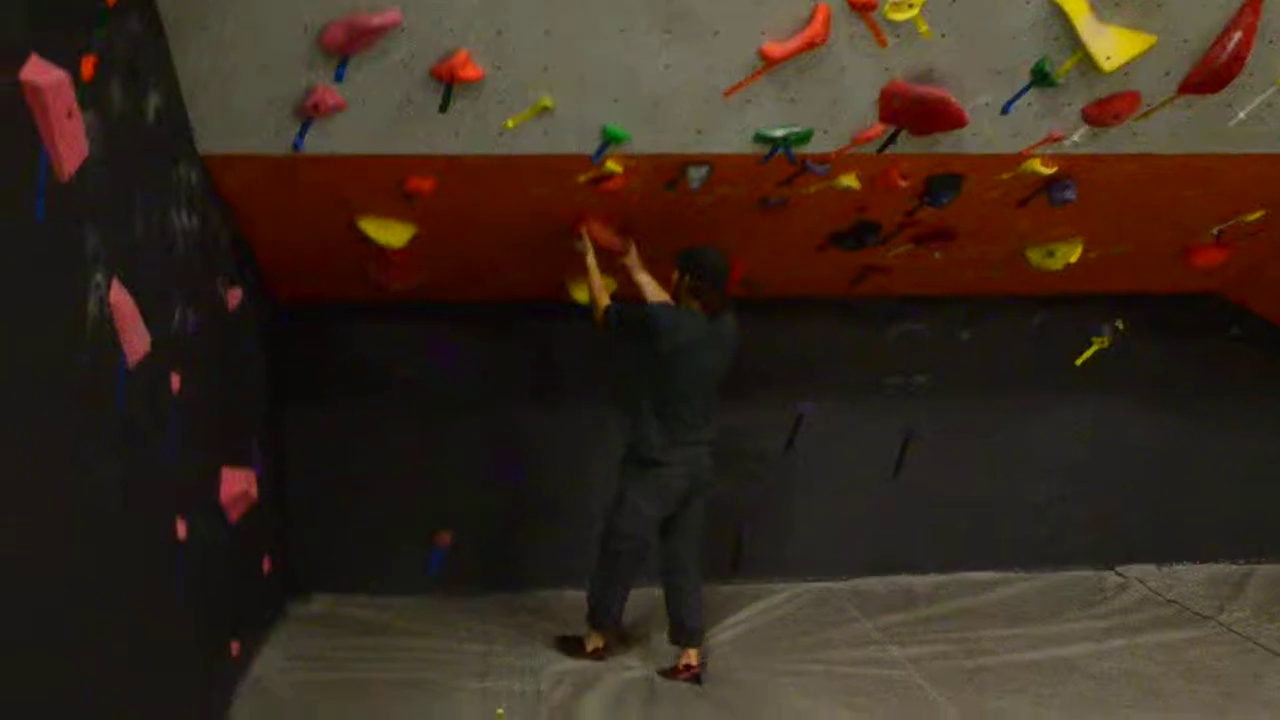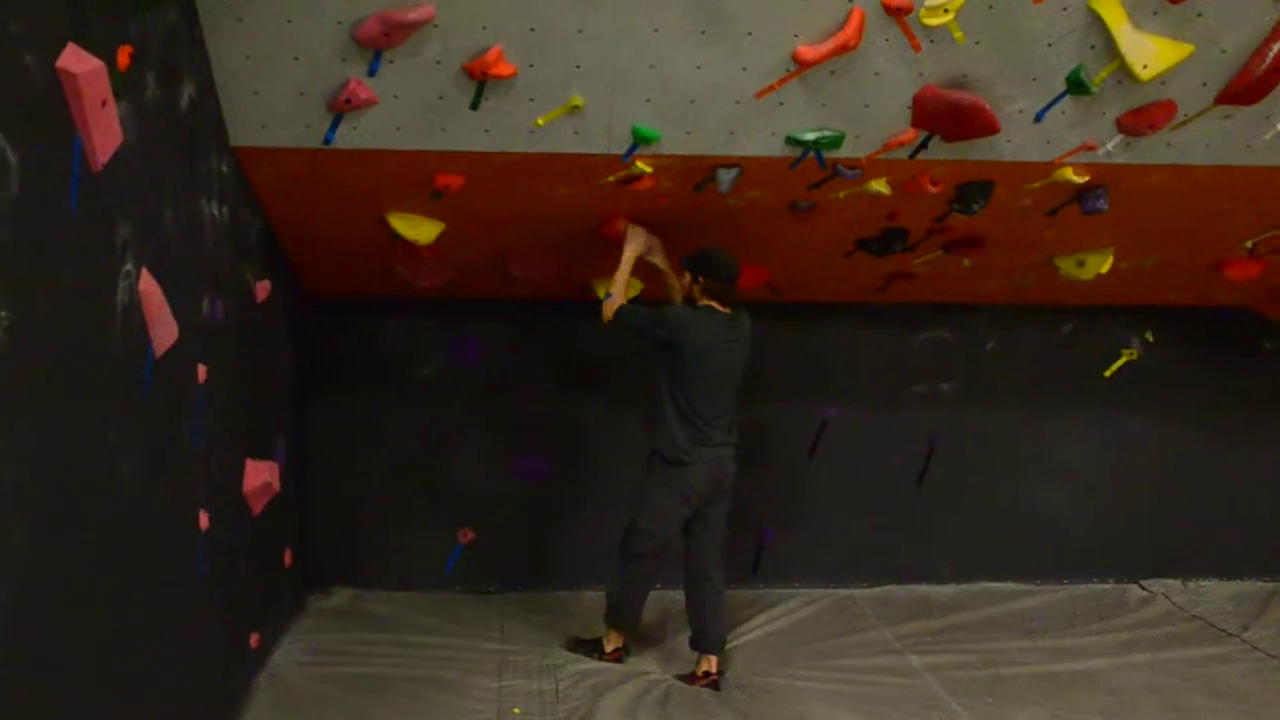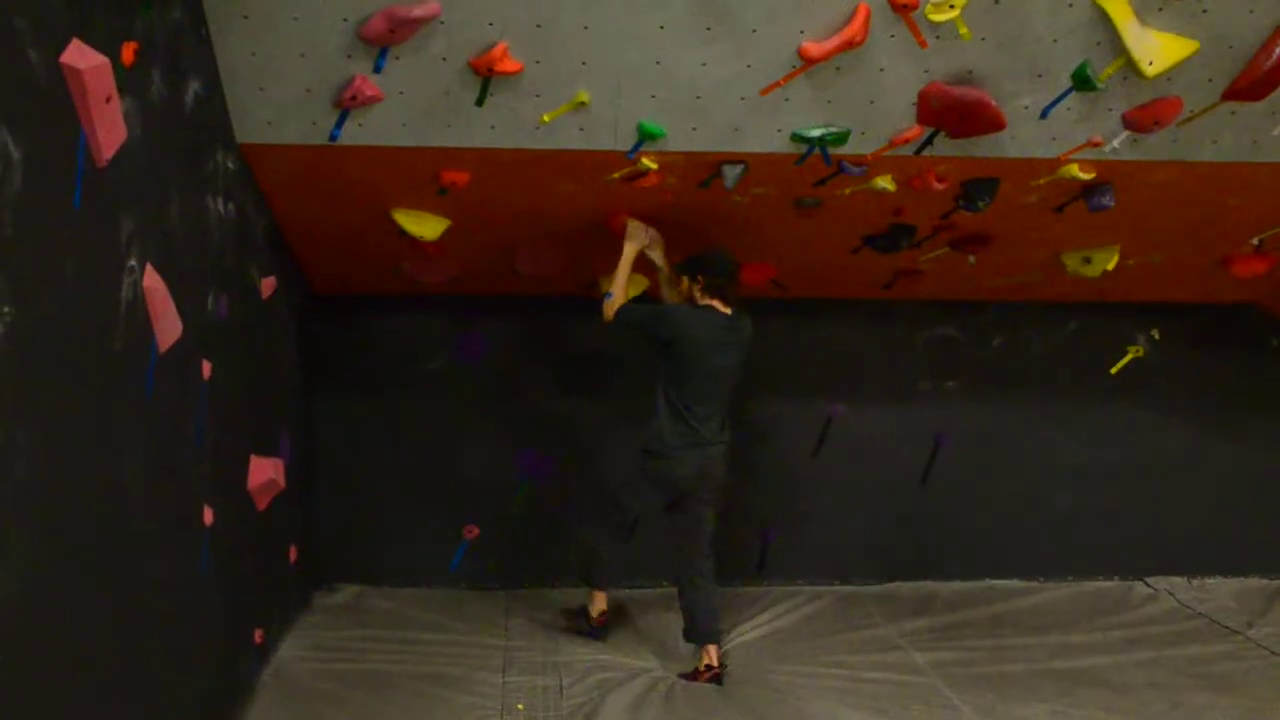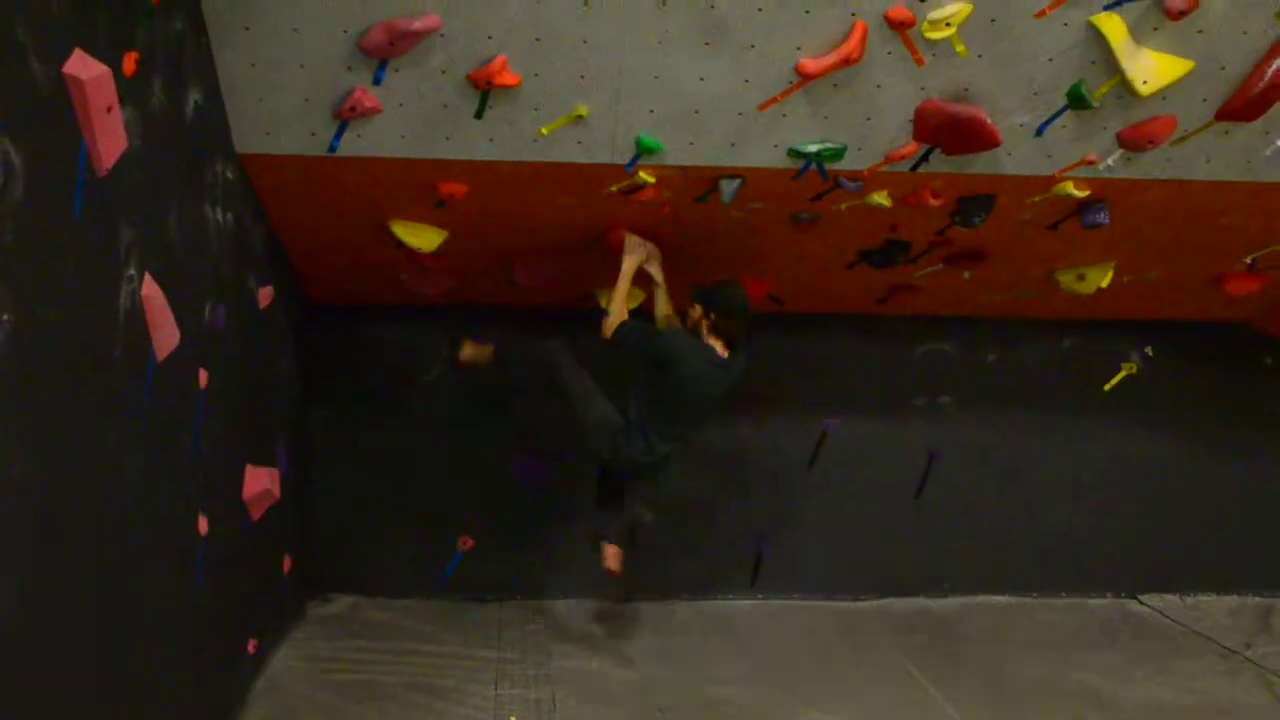
dt=0.5s
person 1, frame 1
left shoulder: (660, 322)
right shoulder: (725, 325)
left elbow: (604, 313)
left wrist: (590, 259)
right wrist: (636, 269)
left hip: (655, 466)
right hip: (697, 462)
left knee: (620, 552)
right knee: (683, 559)
left ankle: (596, 639)
right ankle: (691, 658)
person 1, frame 2
left shoulder: (679, 323)
right shoulder: (740, 325)
left elbow: (611, 310)
left wrist: (630, 255)
right wrist: (662, 265)
left hip: (681, 466)
right hip: (721, 464)
left knee: (640, 552)
right knee: (707, 563)
left ankle: (614, 641)
right ankle: (709, 665)
person 1, frame 3
left shoulder: (682, 322)
right shoulder: (740, 327)
left elbow: (612, 310)
left wrist: (631, 250)
right wrist: (659, 260)
left hip: (669, 458)
right hip: (712, 461)
left knee: (609, 521)
right knee: (696, 557)
left ankle: (596, 611)
right ankle: (710, 659)
person 1, frame 4
left shoulder: (682, 349)
right shoulder: (732, 366)
left elbow: (611, 327)
right elbow: (669, 324)
left wrist: (630, 264)
right wrist: (658, 277)
left hip: (616, 441)
right hip: (646, 457)
left knee: (556, 357)
right knee: (613, 494)
left ankle: (473, 353)
right ankle: (612, 572)
